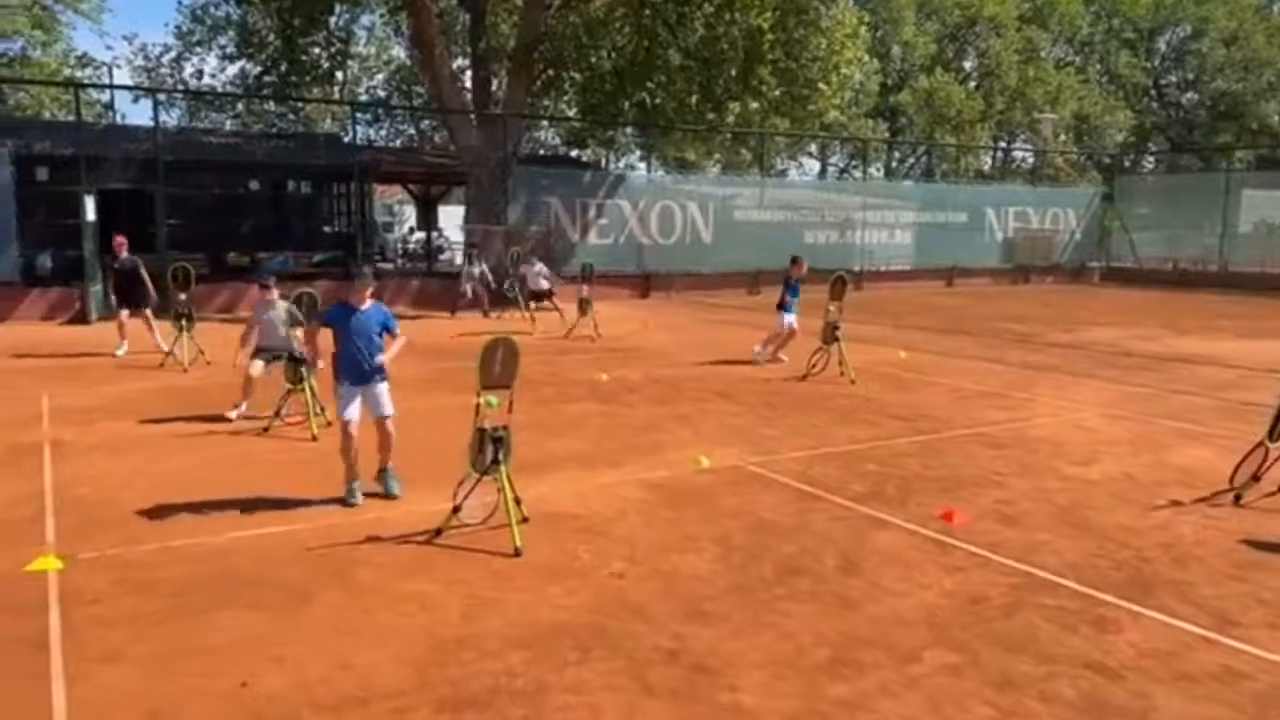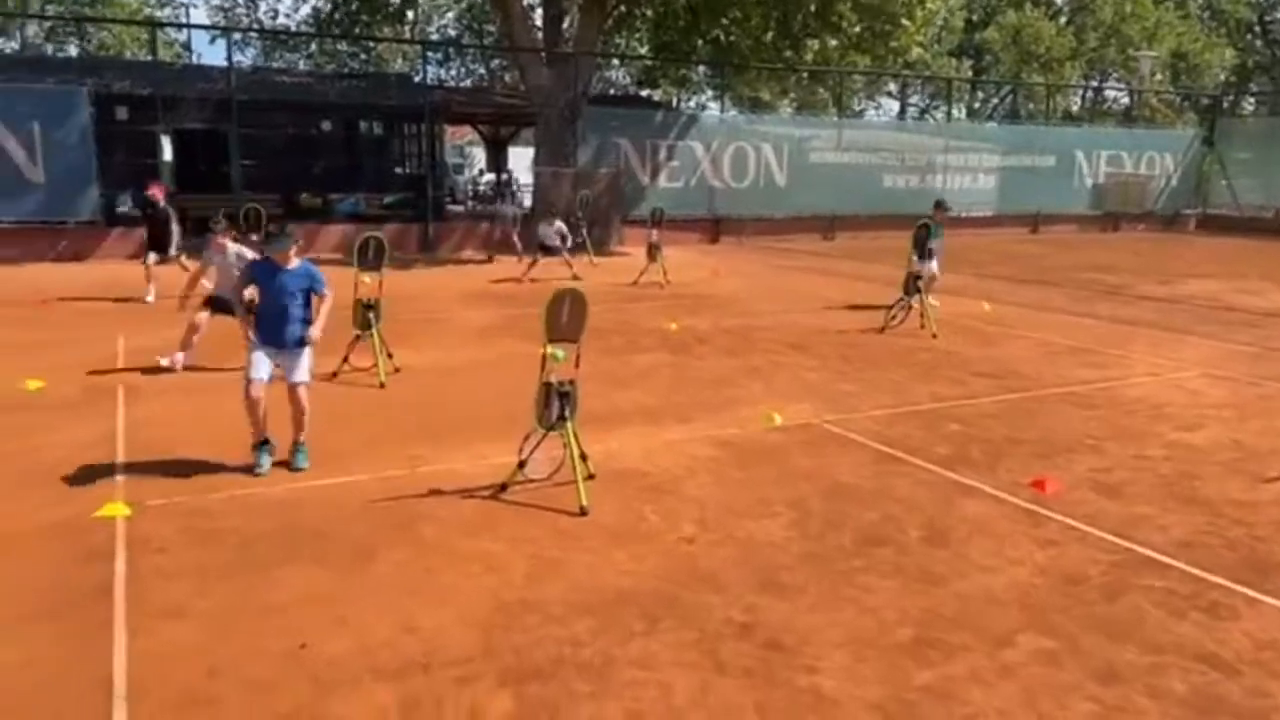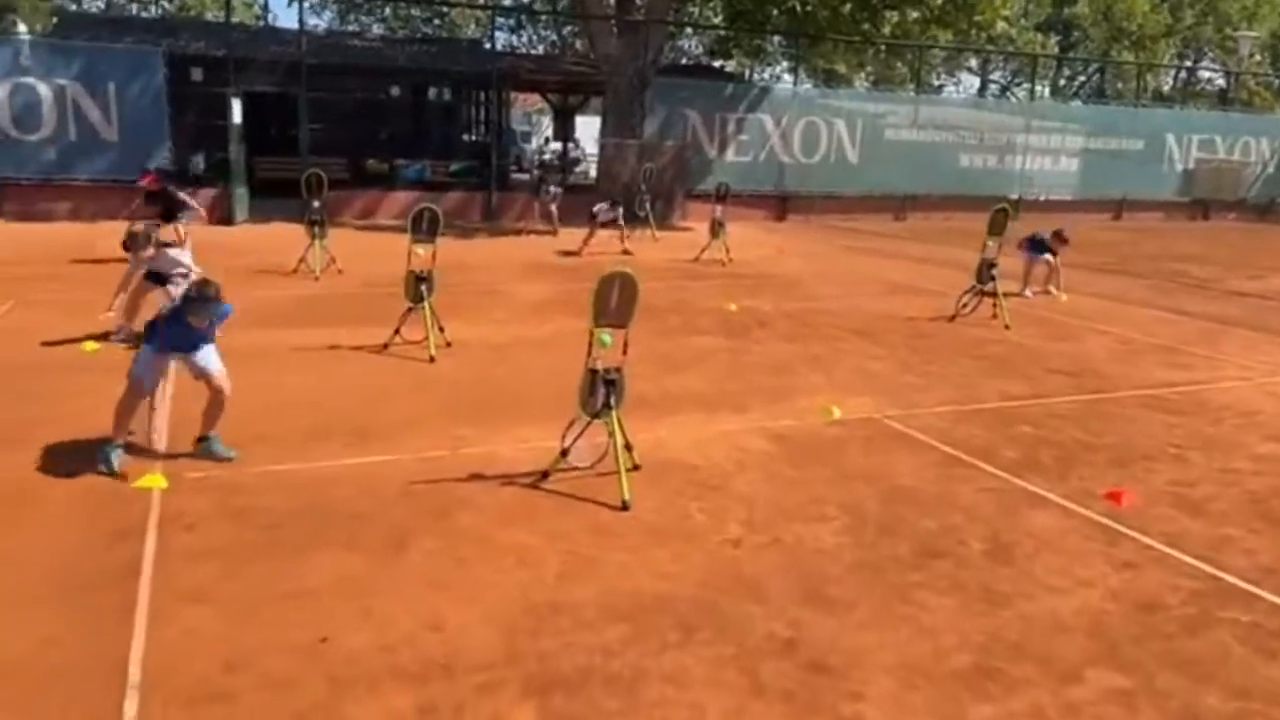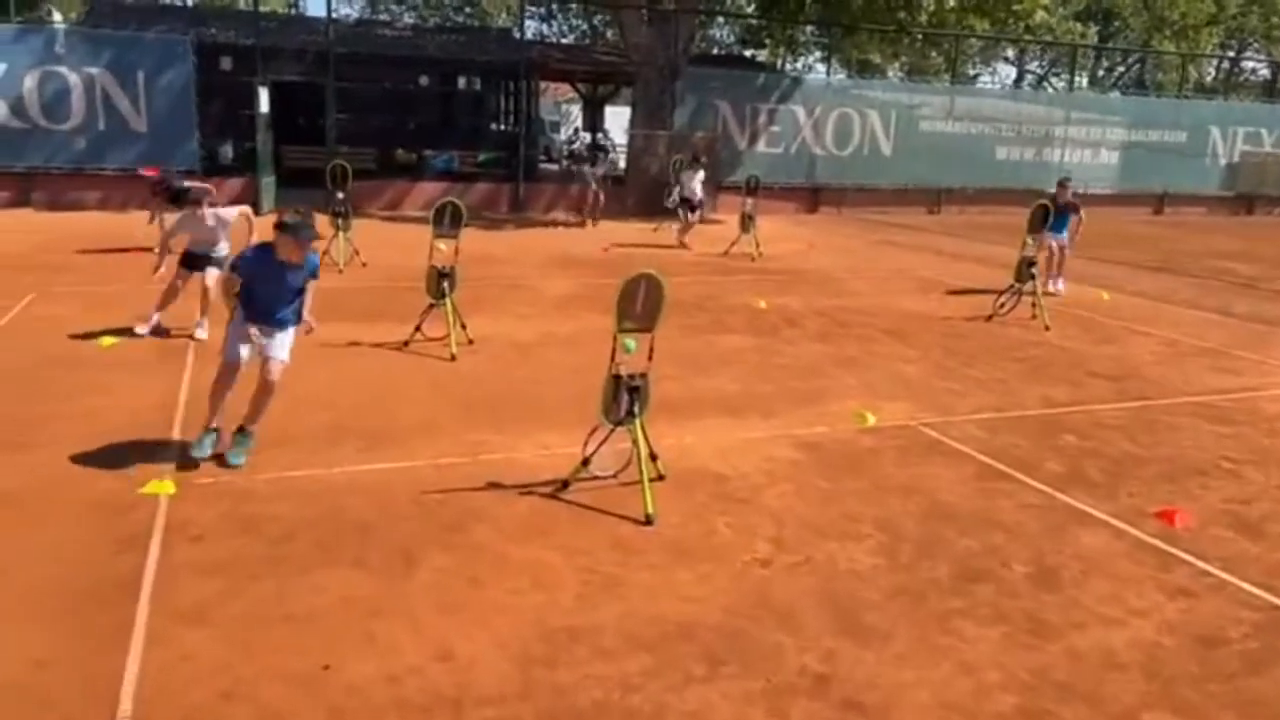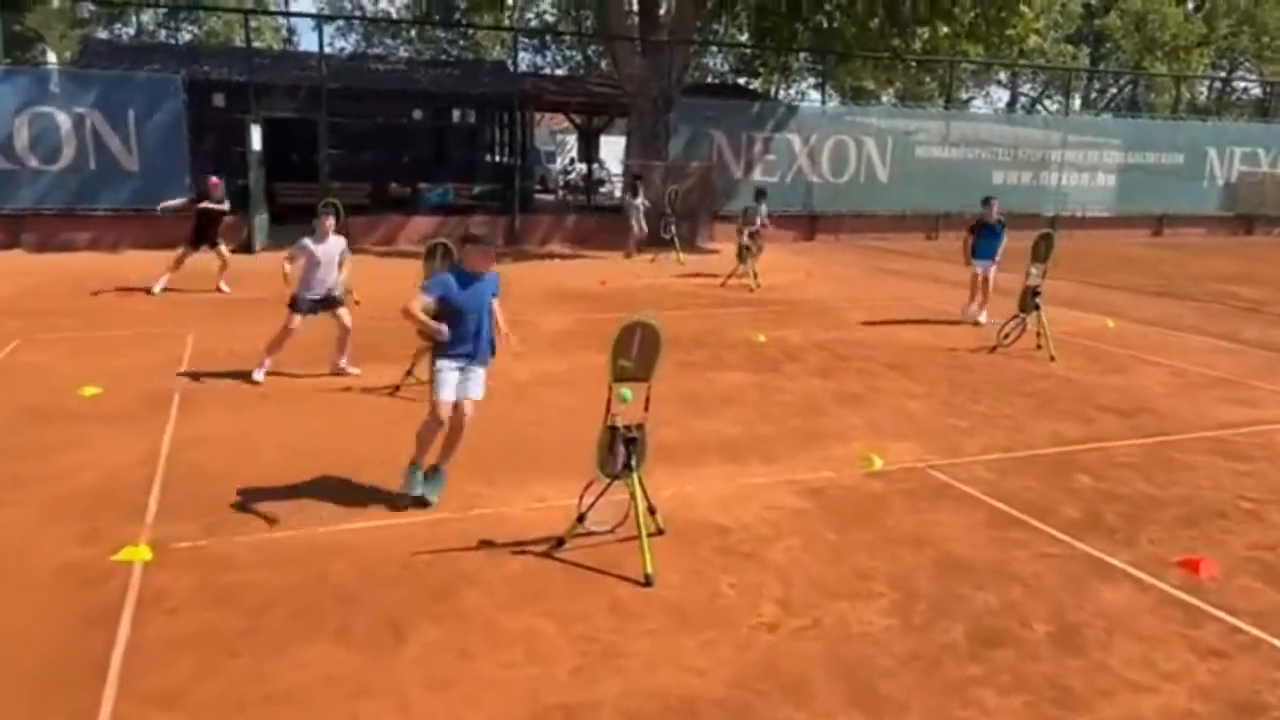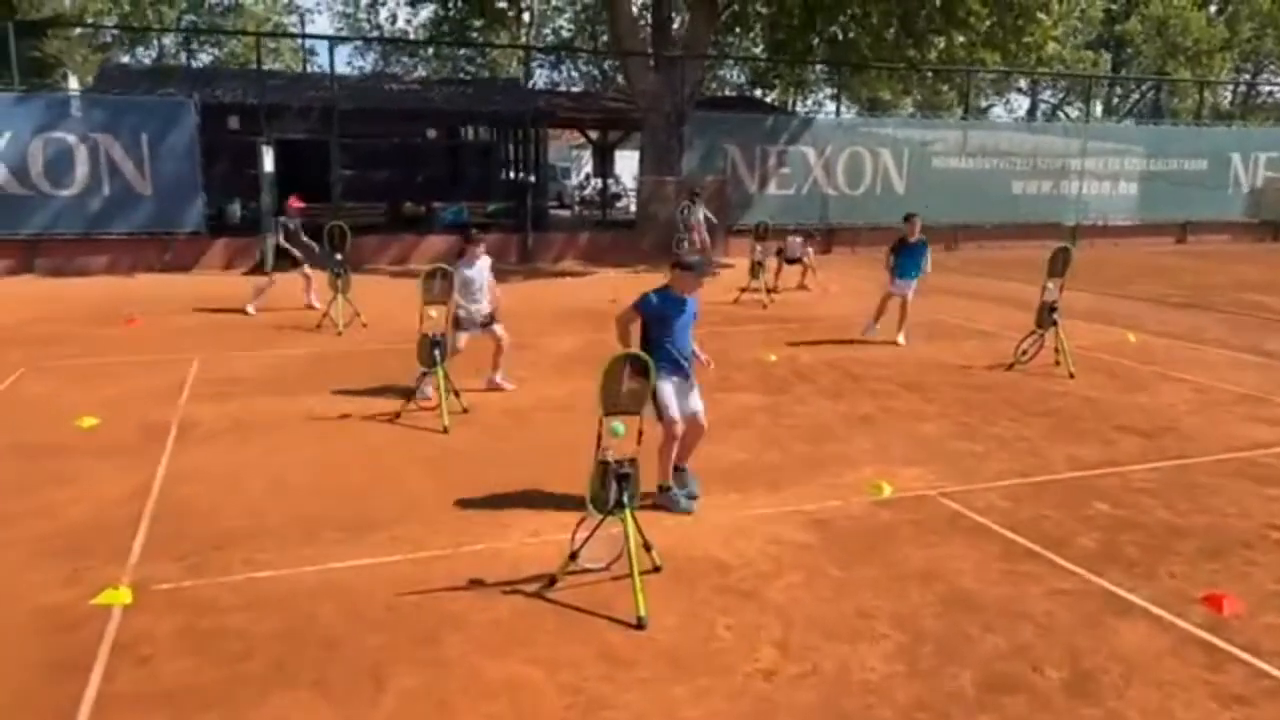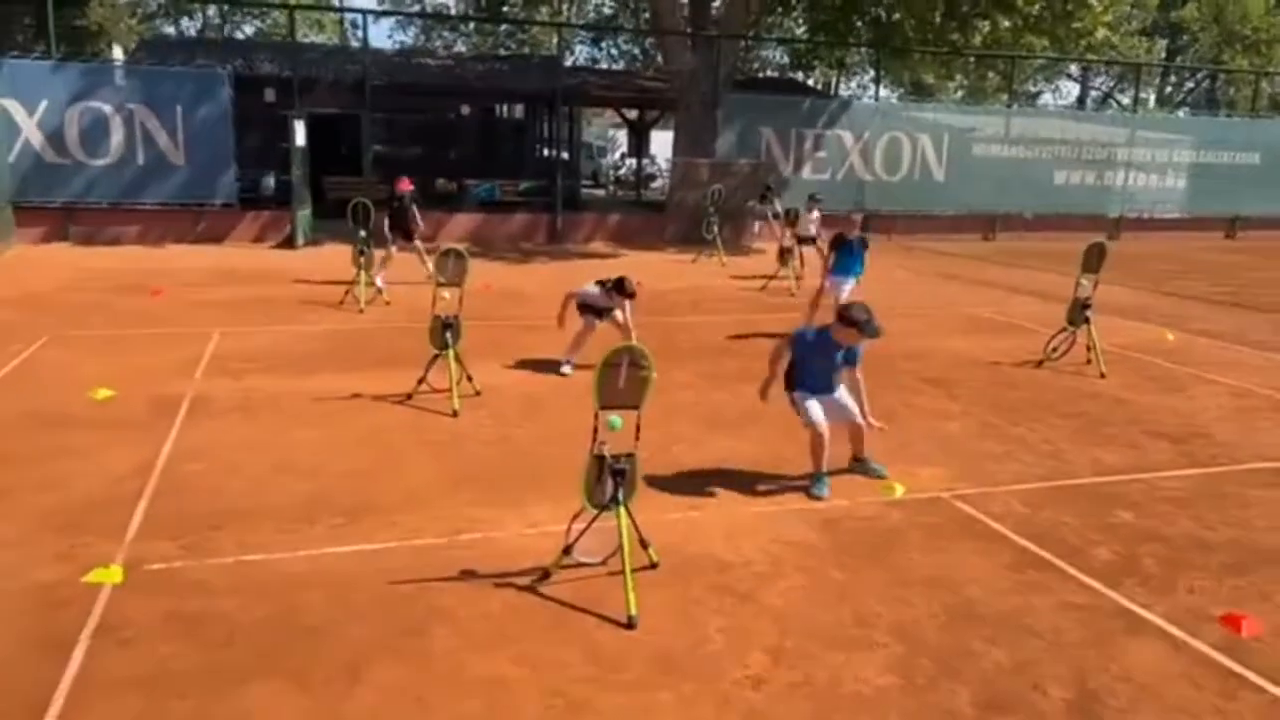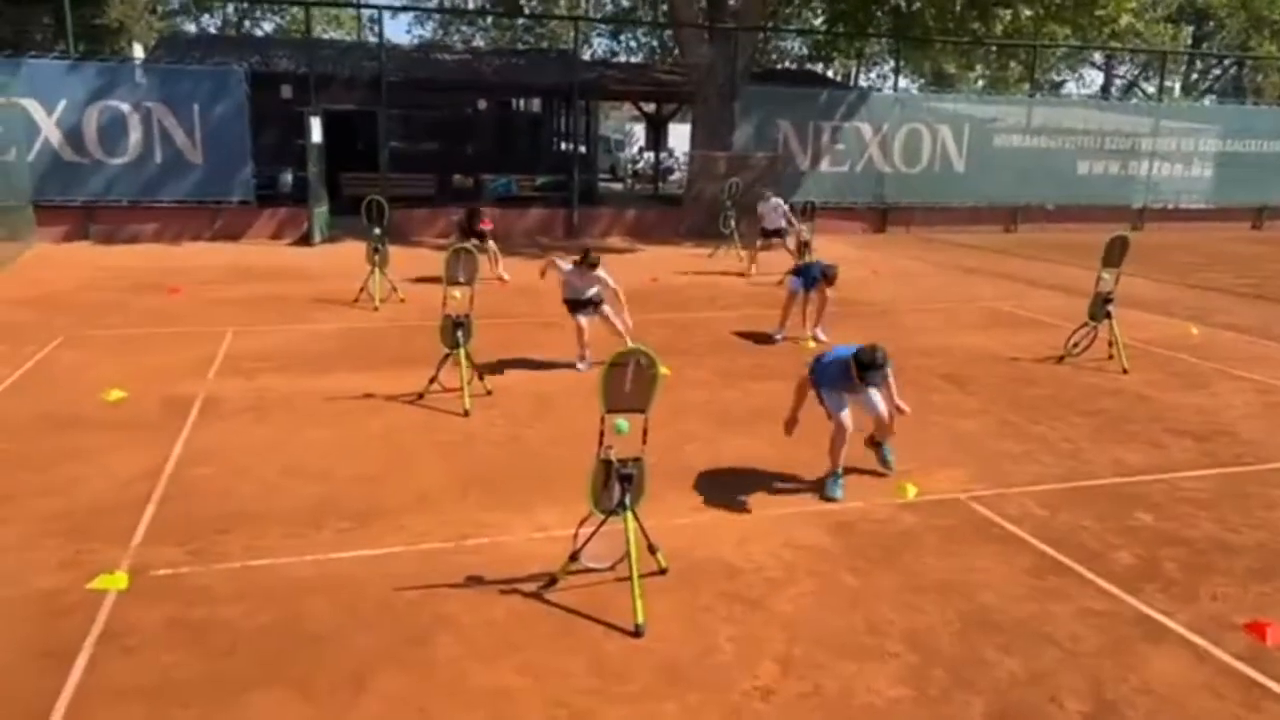
dt=0.5s
person 1, frame 1
left shoulder: (381, 312)
right shoulder: (335, 311)
left elbow: (399, 337)
right elbow: (311, 331)
left wrist: (387, 355)
right wrist: (315, 356)
left hip: (375, 379)
right hip: (346, 381)
left knee: (387, 429)
right knee: (349, 431)
left ankle: (385, 472)
right ankle: (352, 482)
person 1, frame 2
left shoulder: (309, 272)
right shoulder: (259, 267)
left elbow: (326, 297)
right elbow: (238, 291)
left wrist: (318, 326)
right wrist: (244, 320)
left hip: (297, 343)
right hip: (264, 342)
left knee: (299, 396)
right knee: (253, 393)
left ankle: (299, 445)
right ankle: (262, 444)
person 1, frame 3
left shoulder: (222, 310)
right shoulder: (169, 322)
left wrist: (214, 329)
left hip: (199, 344)
right hip: (158, 344)
left knee: (222, 389)
right knee: (134, 392)
left ankle: (206, 440)
right ankle: (115, 445)
person 1, frame 4
left shoulder: (310, 261)
right shoulder: (255, 256)
right elbow: (229, 285)
left wrist: (305, 312)
right wrist: (243, 322)
left hip: (283, 324)
right hip: (247, 318)
left knee: (270, 378)
right knee: (227, 372)
left ankle: (244, 434)
right ankle: (210, 431)
person 1, frame 5
left shoulder: (491, 278)
right shoulder: (444, 280)
right elbow: (410, 308)
left wrist: (501, 326)
right wrist: (431, 327)
left hip: (477, 359)
right hip: (447, 357)
left knee: (464, 417)
right knee: (440, 415)
left ankle: (438, 470)
right ankle: (415, 468)
person 1, frame 6
left shoulder: (691, 301)
right shoulder: (654, 300)
right elbow: (623, 320)
left wrist: (698, 353)
left hip: (684, 374)
right hip: (660, 374)
left knee: (699, 424)
right knee: (674, 429)
left ankle: (680, 468)
right ankle: (666, 489)
person 1, frame 7
left shoulder: (852, 346)
right shoulder: (808, 339)
left elbow: (856, 378)
right elbow: (779, 350)
left wrist: (866, 414)
right wrist: (769, 380)
left hip: (831, 389)
right hip: (804, 390)
left knee: (858, 424)
right knee: (821, 431)
left ankle: (860, 460)
right ankle: (819, 477)
person 1, frame 8
left shoulder: (877, 369)
right shoulder: (829, 369)
right elbow: (804, 383)
left wrist: (895, 400)
right wrist: (793, 414)
right hip: (830, 385)
left knee: (886, 420)
right knee: (844, 425)
left ankle: (877, 441)
right ankle: (834, 475)
